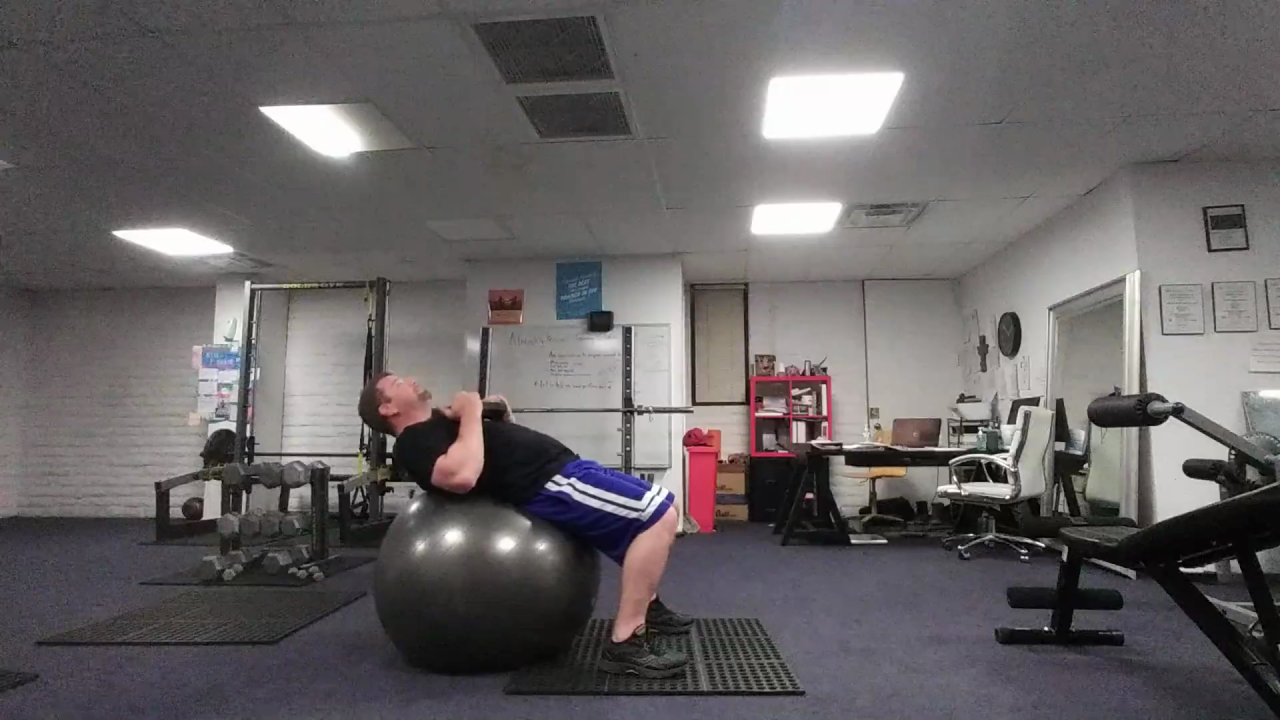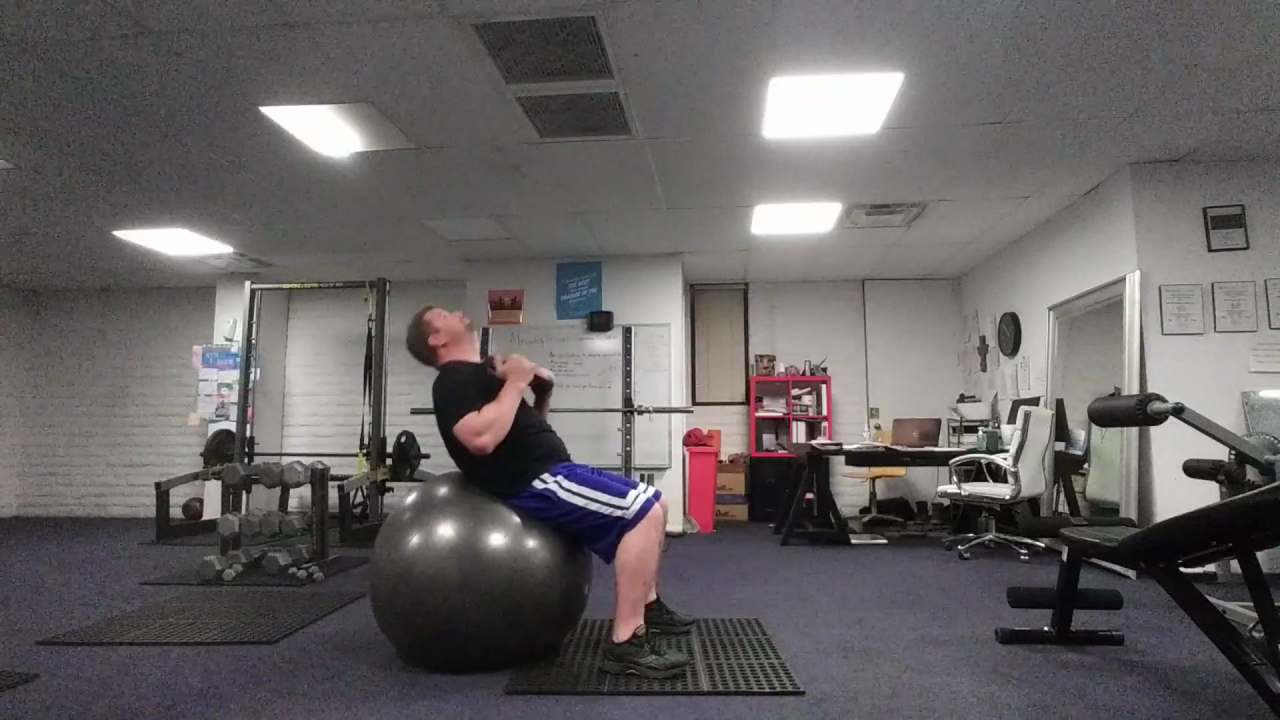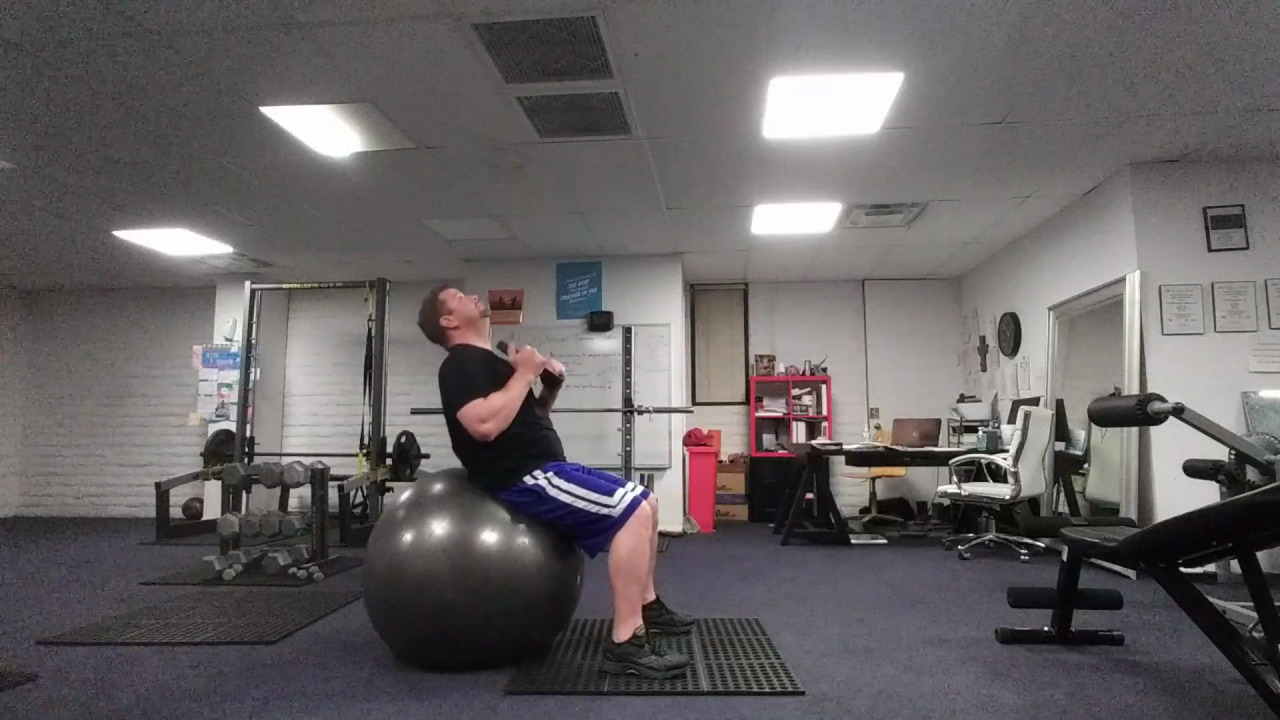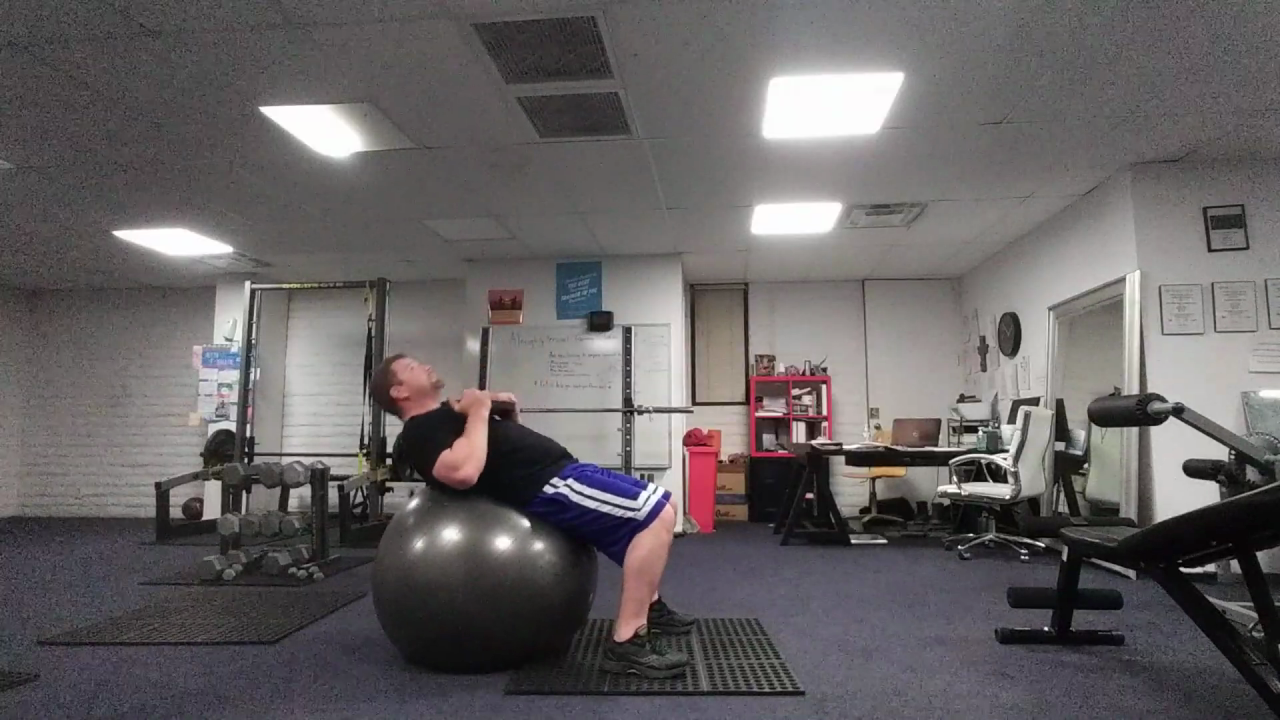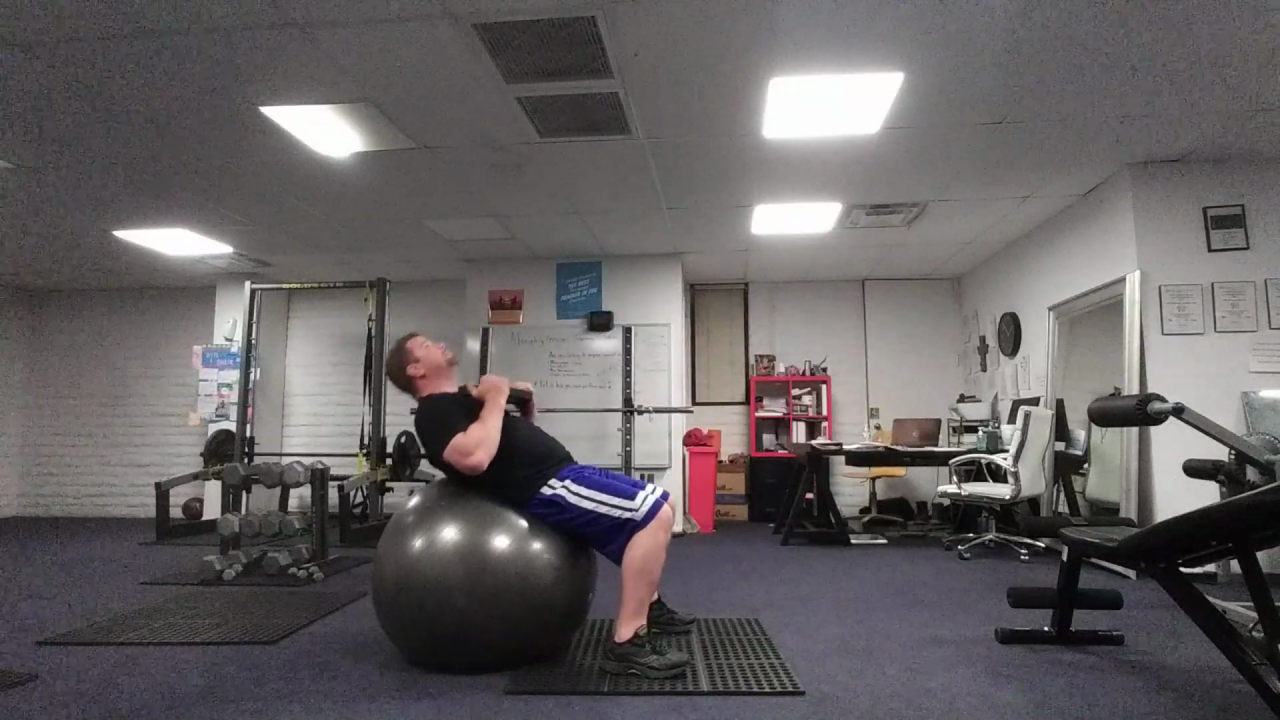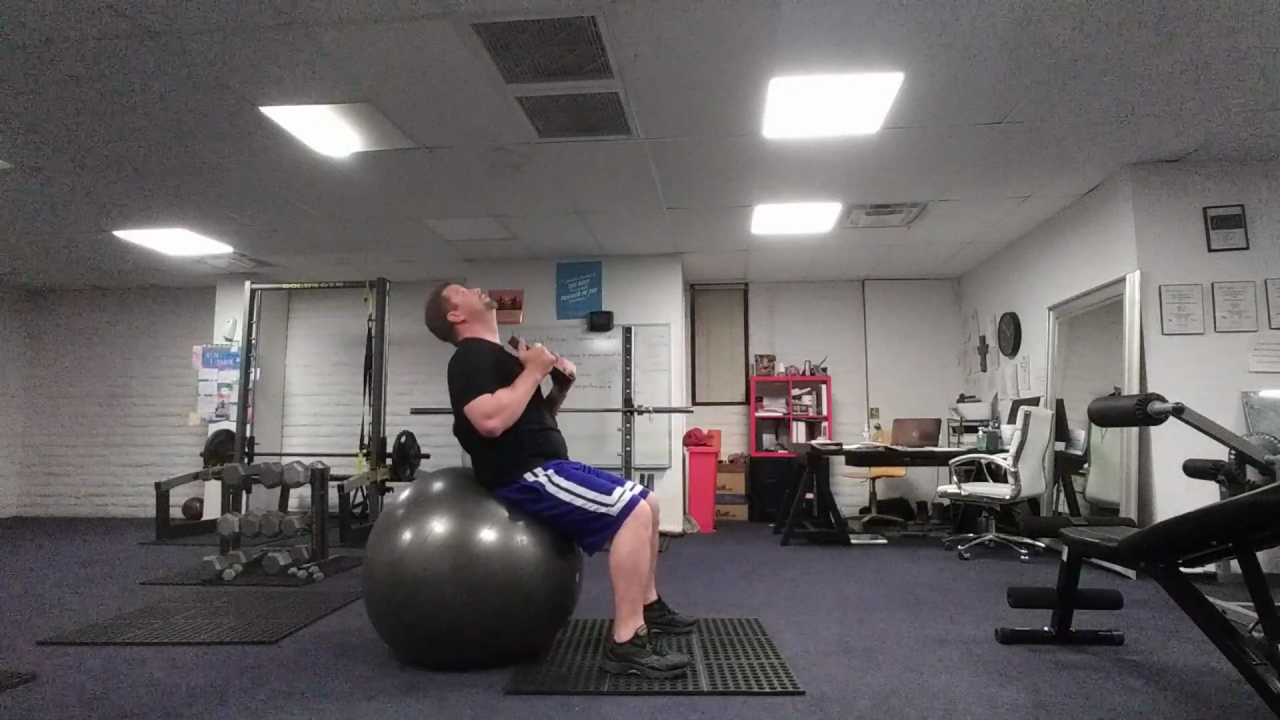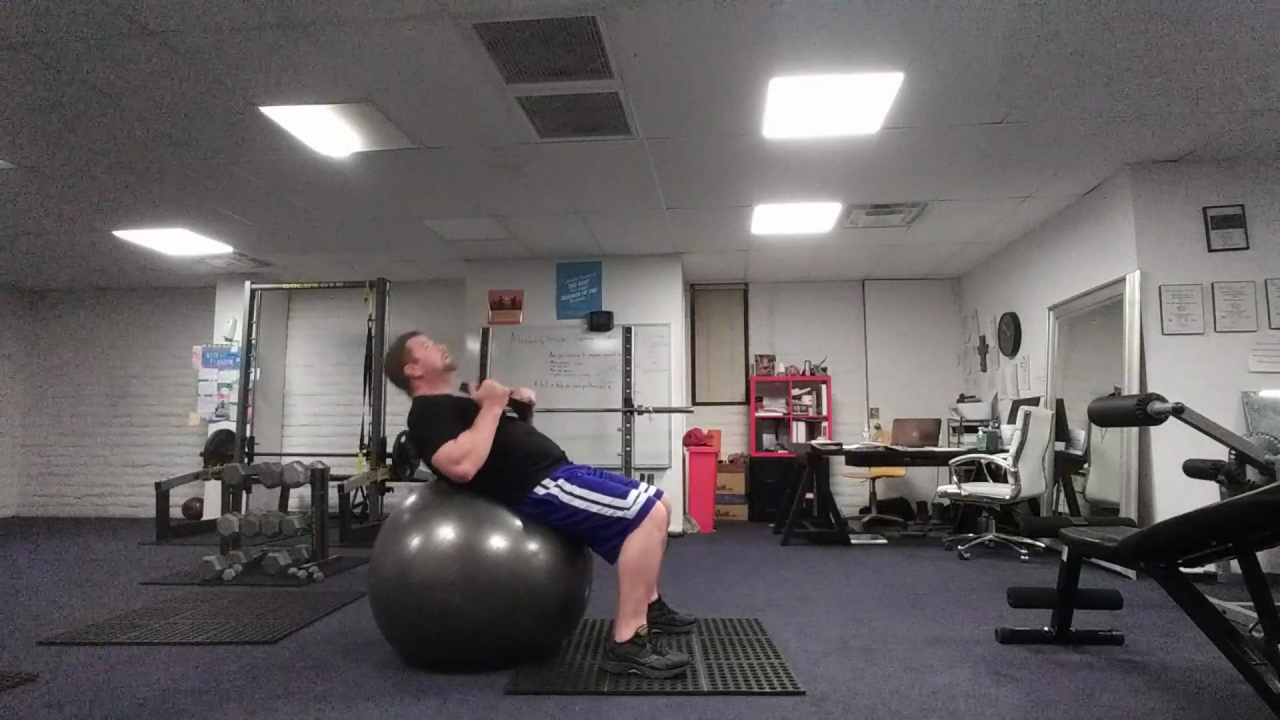
dt=0.7s
person 1, frame 1
left shoulder: (434, 429)
right shoulder: (414, 443)
right elbow: (462, 475)
left wrist: (502, 417)
right wrist: (471, 413)
left hip: (559, 471)
right hip: (550, 483)
left knee: (653, 512)
right knee: (660, 516)
left ankle: (647, 607)
right ankle: (626, 644)
person 1, frame 2
left shoulder: (475, 373)
right shoulder: (455, 379)
right elbow: (481, 438)
left wrist: (542, 393)
right wrist: (515, 382)
left hip: (548, 473)
right hip: (536, 484)
left knee: (646, 507)
right knee: (647, 512)
left ankle: (648, 608)
right ankle: (626, 645)
person 1, frame 3
left shoulder: (483, 360)
right shoulder: (463, 363)
right elbow: (485, 424)
left wrist: (551, 387)
right wrist: (525, 374)
left hip: (542, 470)
right hip: (524, 480)
left knee: (644, 504)
right knee: (635, 512)
left ankle: (648, 606)
right ankle: (627, 644)
person 1, frame 4
left shoulder: (442, 418)
right shoulder: (419, 433)
right elbow: (464, 472)
left wrist: (507, 413)
right wrist: (478, 411)
left hip: (559, 471)
right hip: (549, 485)
left knee: (654, 508)
right knee: (659, 514)
left ankle: (648, 607)
right ankle: (627, 644)
person 1, frame 5
left shoulder: (455, 403)
right shoulder: (434, 412)
right elbow: (475, 457)
left wrist: (526, 407)
right wrist: (495, 398)
left hip: (559, 475)
right hip: (548, 487)
left knee: (651, 510)
right knee: (656, 515)
left ankle: (649, 607)
right ankle: (627, 643)
person 1, frame 6
left shoulder: (493, 355)
right shoulder: (472, 358)
right elbow: (491, 420)
left wrist: (560, 386)
right wrist: (534, 371)
left hip: (546, 467)
right hip: (526, 477)
left knee: (646, 505)
right knee: (633, 513)
left ankle: (648, 606)
right ankle: (627, 644)
person 1, frame 7
left shoulder: (448, 406)
right shoulder: (428, 413)
right elbow: (462, 465)
left wrist: (522, 412)
right wrist: (492, 407)
left hip: (552, 474)
right hip: (539, 487)
left knee: (652, 506)
right knee: (651, 514)
left ankle: (650, 607)
right ankle: (627, 643)
